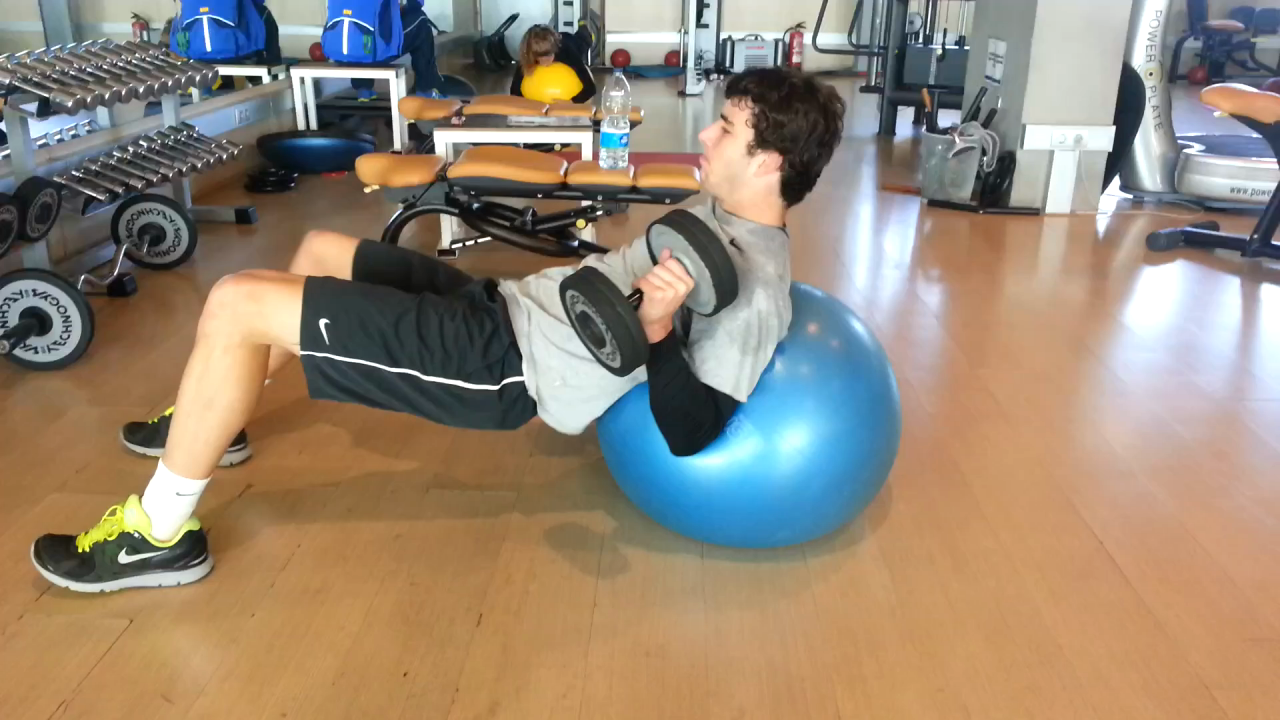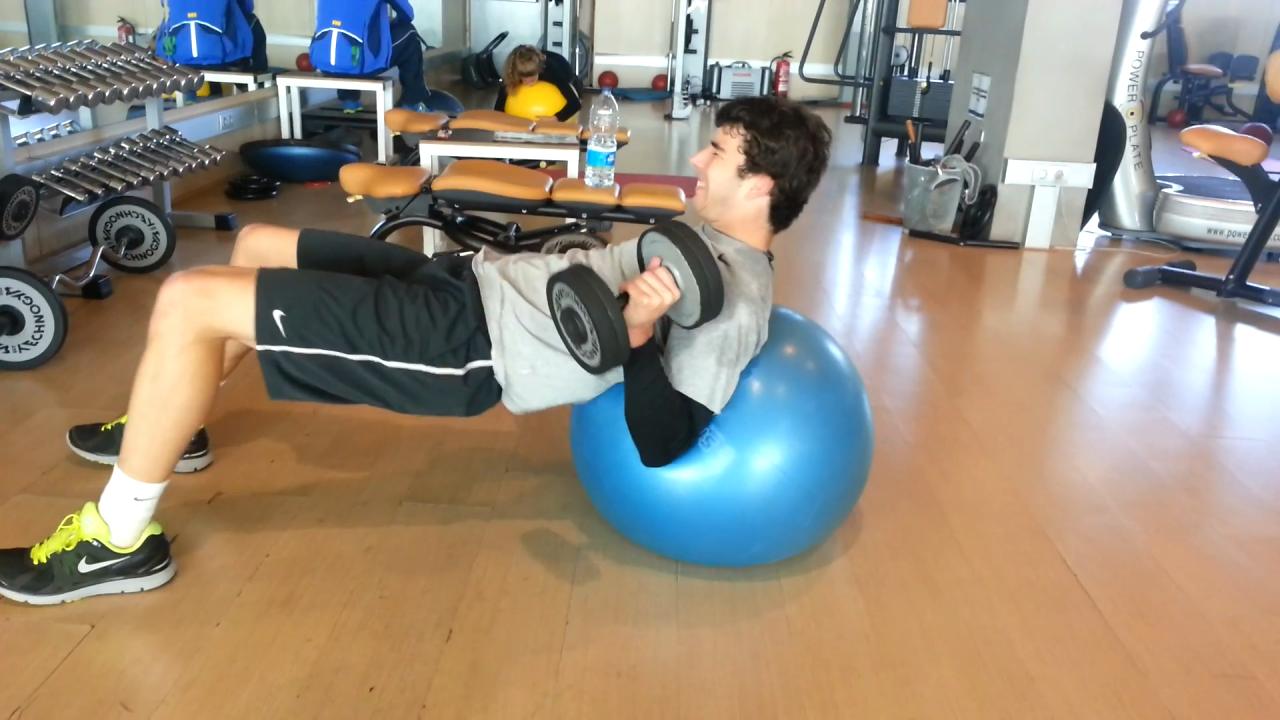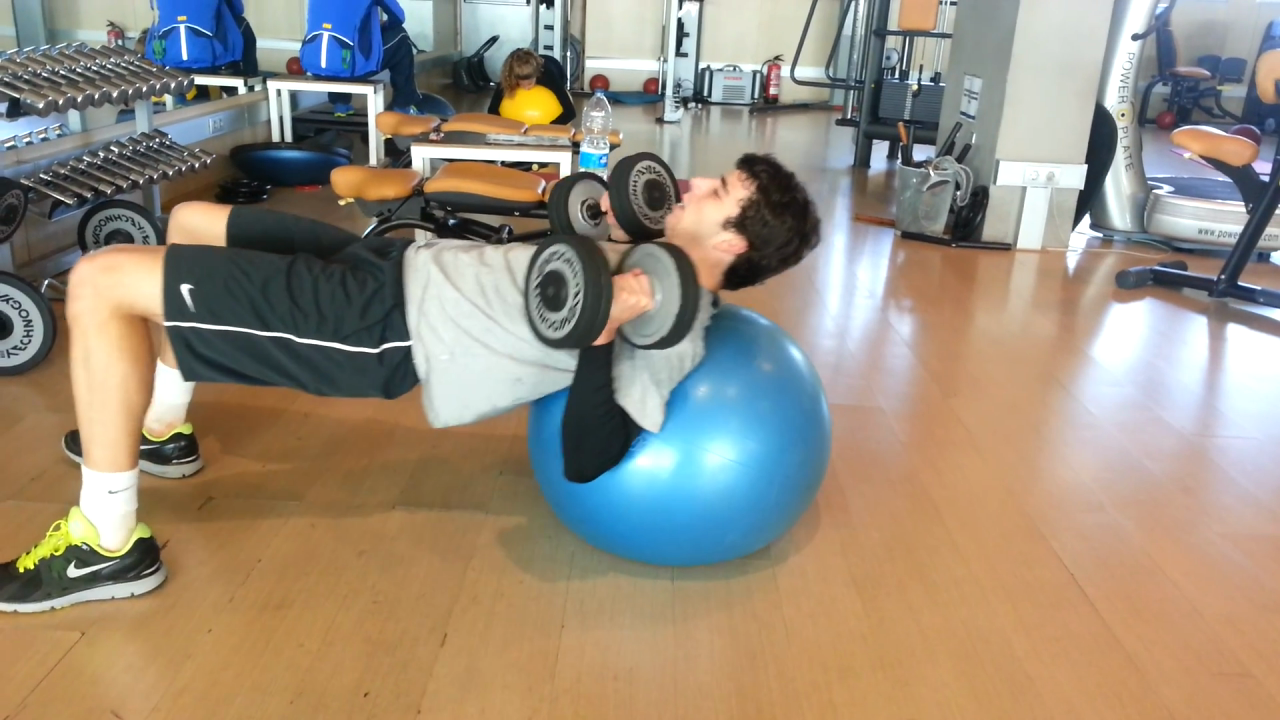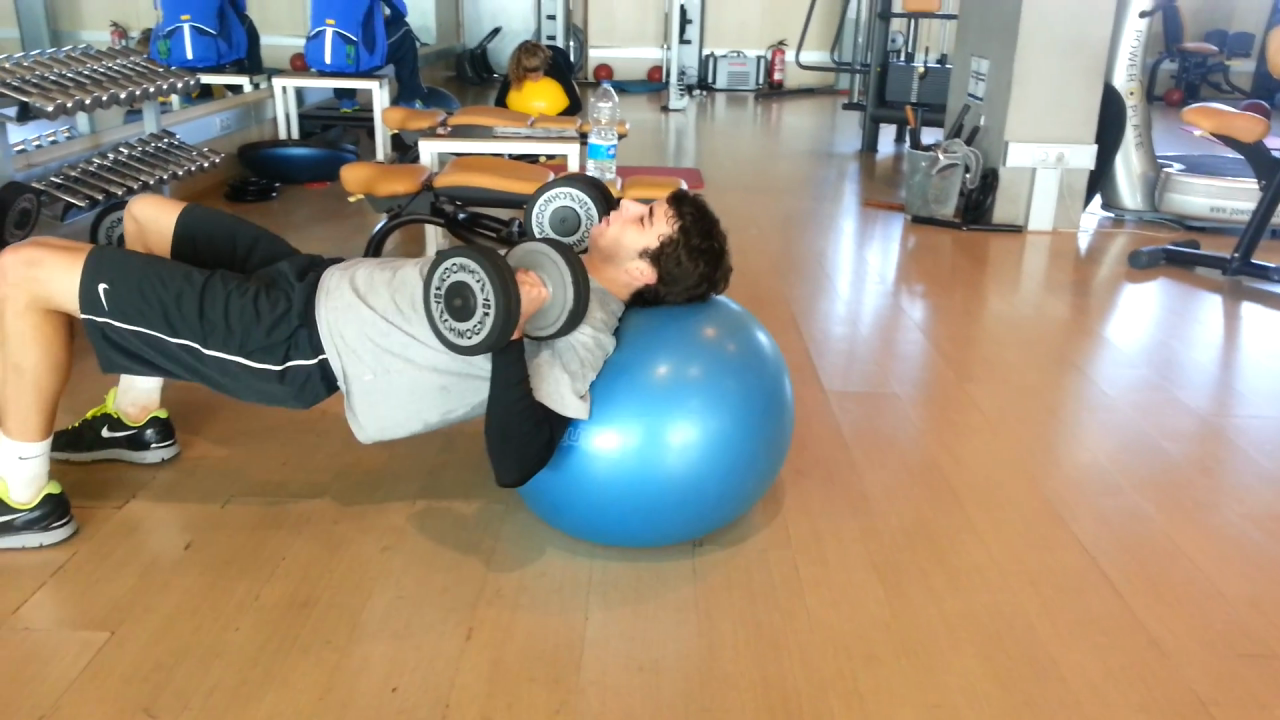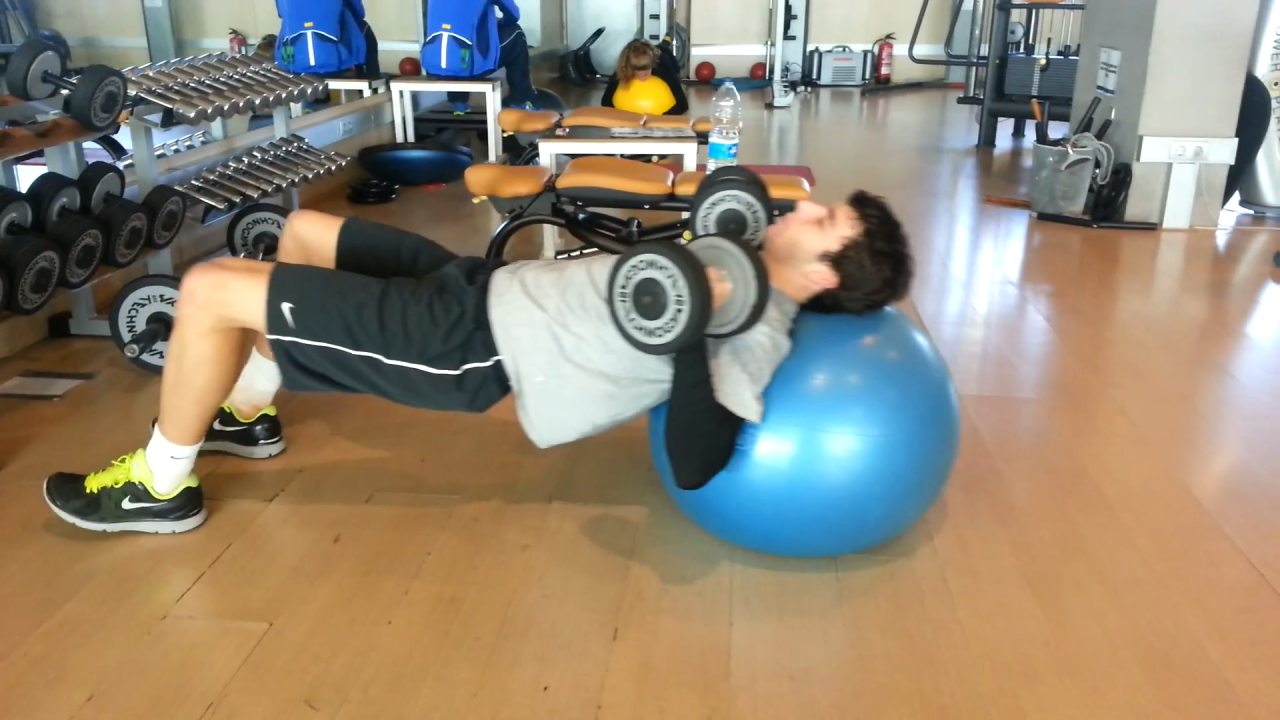
dt=0.7s
person 1, frame 1
left shoulder: (755, 293)
right shoulder: (725, 220)
left elbow: (690, 432)
left wrist: (657, 330)
left hip: (501, 364)
right hip: (499, 308)
left knee: (237, 303)
right knee: (321, 248)
left ankle: (160, 532)
right ankle: (211, 422)
person 1, frame 2
left shoulder: (735, 305)
right shoulder: (714, 247)
left elbow: (661, 441)
left wrist: (639, 332)
left hip: (468, 343)
right hip: (469, 284)
left knee: (190, 302)
right knee: (258, 244)
left ankle: (120, 538)
right ankle: (171, 423)
person 1, frame 3
left shoulder: (670, 335)
right shoulder: (657, 271)
left elbow: (586, 459)
left wrist: (601, 333)
right wrist: (614, 237)
left hip: (381, 324)
right hip: (397, 269)
left knee: (100, 281)
right knee: (190, 222)
left ankle: (110, 541)
right ankle: (162, 431)
person 1, frame 4
left shoulder: (579, 335)
left elbow: (514, 463)
left wrist: (510, 332)
left hip: (302, 333)
right hip: (324, 283)
right knee: (145, 213)
right ankle: (137, 419)
person 1, frame 5
left shoulder: (757, 337)
left elbow: (695, 462)
left wrist: (694, 330)
right wrist: (707, 262)
left hip: (472, 339)
right hip: (491, 287)
left knee: (213, 289)
right knee: (302, 232)
left ankle: (160, 483)
right ankle: (246, 413)
